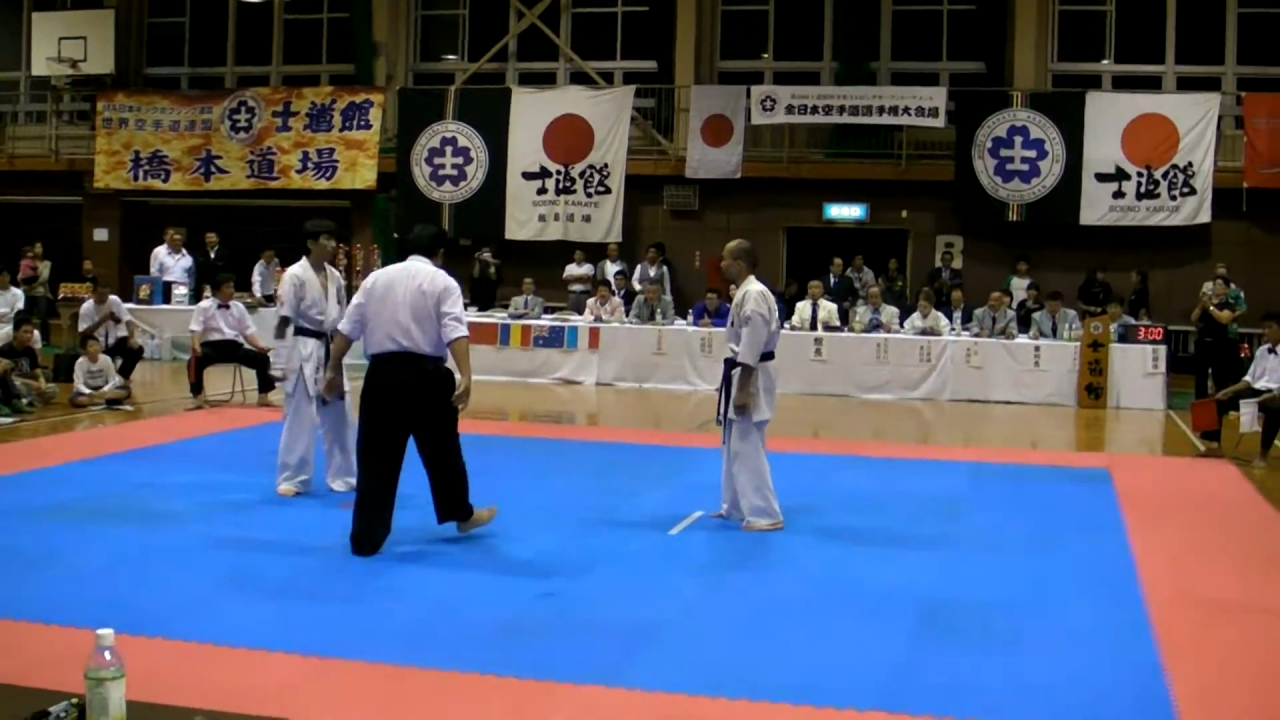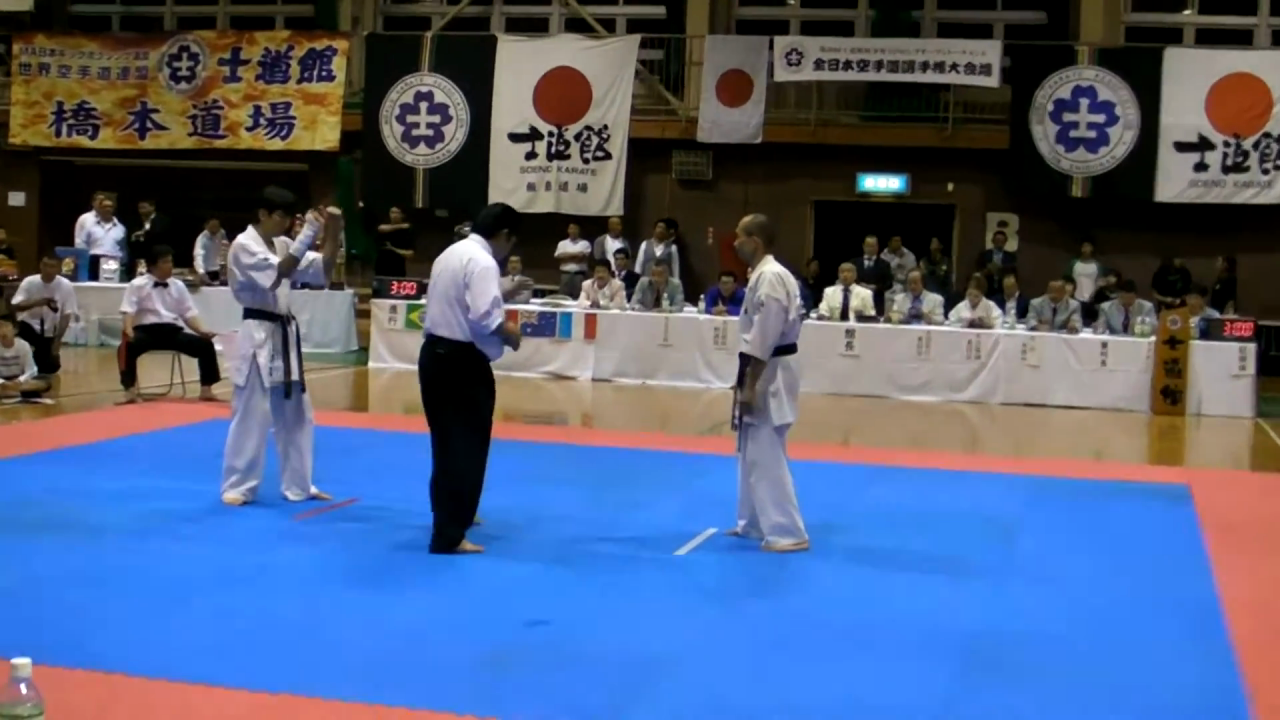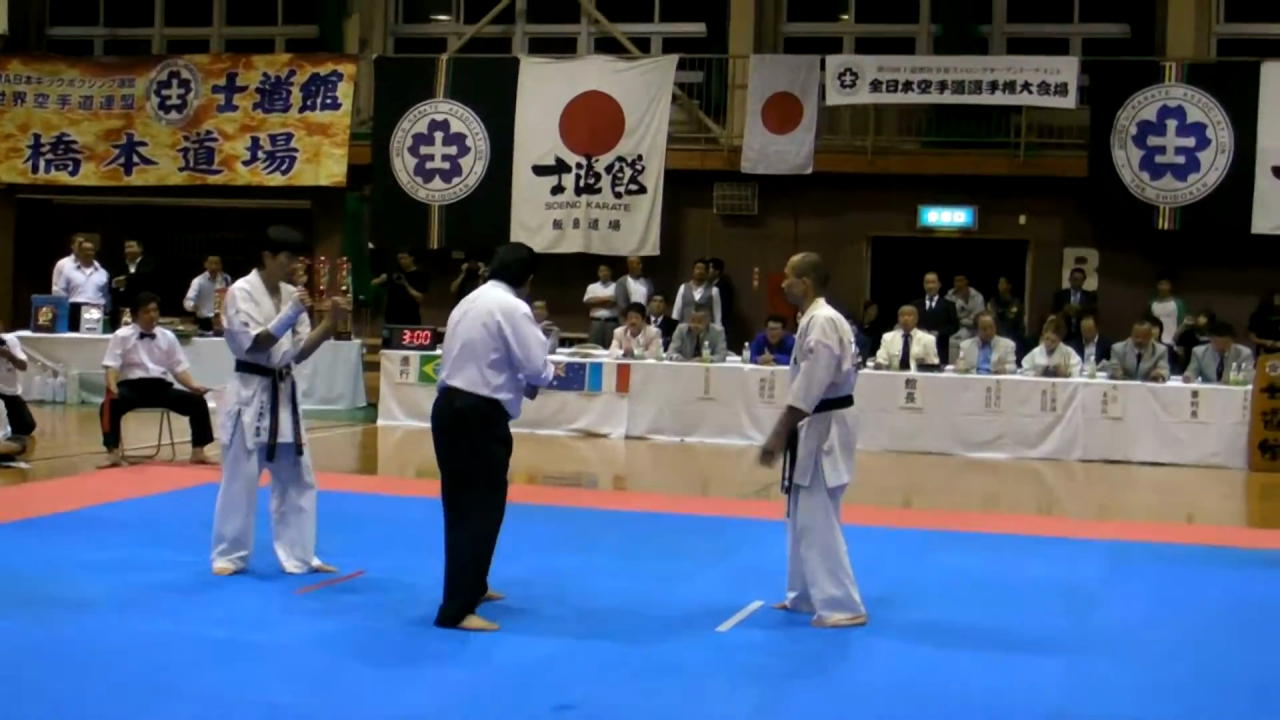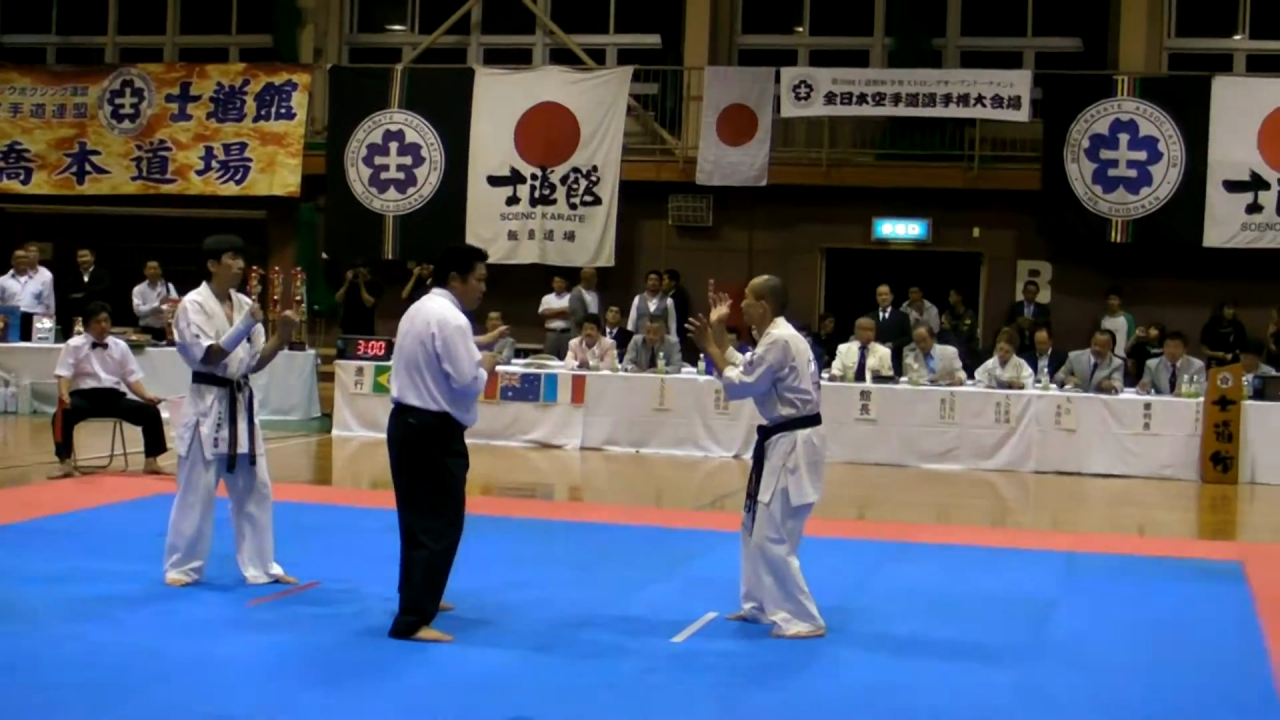
dt=1s
person 1, frame 1
left shoulder: (377, 278)
right shoulder: (443, 282)
left elbow: (349, 326)
right elbow: (455, 331)
left wrist: (333, 369)
right wrist: (465, 377)
left hip: (383, 374)
right hip: (426, 375)
left knee: (376, 457)
right knee: (442, 450)
left ankle: (365, 538)
right ankle: (462, 514)
person 1, frame 2
left shoulder: (450, 253)
right shoulder: (482, 262)
right elbow: (484, 317)
left wrist: (502, 296)
right wrist: (511, 334)
left hip: (435, 355)
right hip: (462, 361)
left knee: (448, 441)
right knee: (465, 446)
left ankle: (452, 514)
right ankle: (448, 535)
person 1, frame 3
left shoulder: (469, 302)
right shoulder: (512, 308)
right elbow: (537, 370)
left wrist: (515, 379)
right wrist: (535, 383)
left hip: (451, 408)
right hip: (477, 416)
left knee: (467, 504)
right knee: (478, 510)
left ankle: (470, 585)
right ankle: (457, 608)
person 1, frame 4
left shoulder: (419, 309)
right shoulder: (450, 318)
right elbow: (468, 381)
left wrist: (475, 351)
right wrist: (486, 366)
left hip: (407, 423)
right hip: (434, 431)
left knee: (420, 518)
right knee: (438, 524)
left ankle: (419, 596)
right ankle: (411, 620)
person 2, frame 1
left shoulder: (754, 294)
right shoulder: (746, 292)
left elbow: (752, 346)
left wrist: (744, 390)
left hip: (751, 378)
right hip: (743, 376)
left knee: (748, 448)
right knee: (735, 446)
person 2, frame 2
left shoulder: (769, 277)
right shoulder: (766, 274)
left elbow: (764, 339)
left wrist: (749, 386)
left hip: (768, 374)
right hip: (764, 373)
left knee: (766, 455)
right knee: (753, 453)
left ankle: (788, 533)
right ankle: (754, 523)
person 2, frame 3
left shoulder: (822, 322)
right shoulder: (817, 319)
left elbow: (808, 389)
left wrist: (778, 436)
right wrist: (785, 434)
left hip: (824, 427)
right hip: (818, 425)
left knee: (818, 520)
right knee: (802, 517)
left ankle: (843, 607)
right ankle: (804, 596)
person 2, frame 4
left shoulder: (779, 341)
right shoulder: (777, 337)
left elbow: (737, 385)
right elbow: (742, 369)
left wrist: (709, 347)
right wrist: (718, 332)
left hip: (794, 445)
right hip: (783, 442)
left knee: (772, 538)
right knee: (755, 529)
left ankle: (803, 620)
right ankle: (760, 606)
person 3, frame 1
left shoulder: (334, 276)
right shoulder: (296, 275)
right elbow: (284, 320)
right wrist: (281, 361)
left hip: (330, 350)
right hip: (306, 350)
left knee: (339, 419)
right knee: (301, 419)
person 3, frame 2
left shoulder: (281, 244)
right shoulder: (244, 246)
left elbow: (321, 271)
right elbow: (278, 273)
left wrist: (332, 231)
right wrist: (308, 234)
left hip: (285, 334)
right hip: (258, 337)
left knee: (297, 416)
right knee: (251, 416)
left ankle: (298, 485)
right ankle: (237, 487)
person 3, frame 3
left shoulder: (291, 294)
right shoulder: (242, 292)
left elbow: (299, 352)
right elbow: (253, 345)
left wrist: (331, 322)
right wrist: (292, 314)
left hip: (283, 392)
right hip: (249, 393)
left knee: (297, 480)
right knee: (240, 481)
left ankle: (299, 556)
right ankle: (228, 555)
person 3, frame 4
left shoulder: (245, 304)
right shoulder: (193, 304)
left elbow: (255, 362)
right elbow: (207, 356)
left wrist: (282, 334)
right wrist: (245, 325)
left hip: (241, 403)
right hip: (208, 405)
left knee: (255, 490)
right knee: (196, 492)
left ankle: (261, 566)
right ankle: (181, 567)
